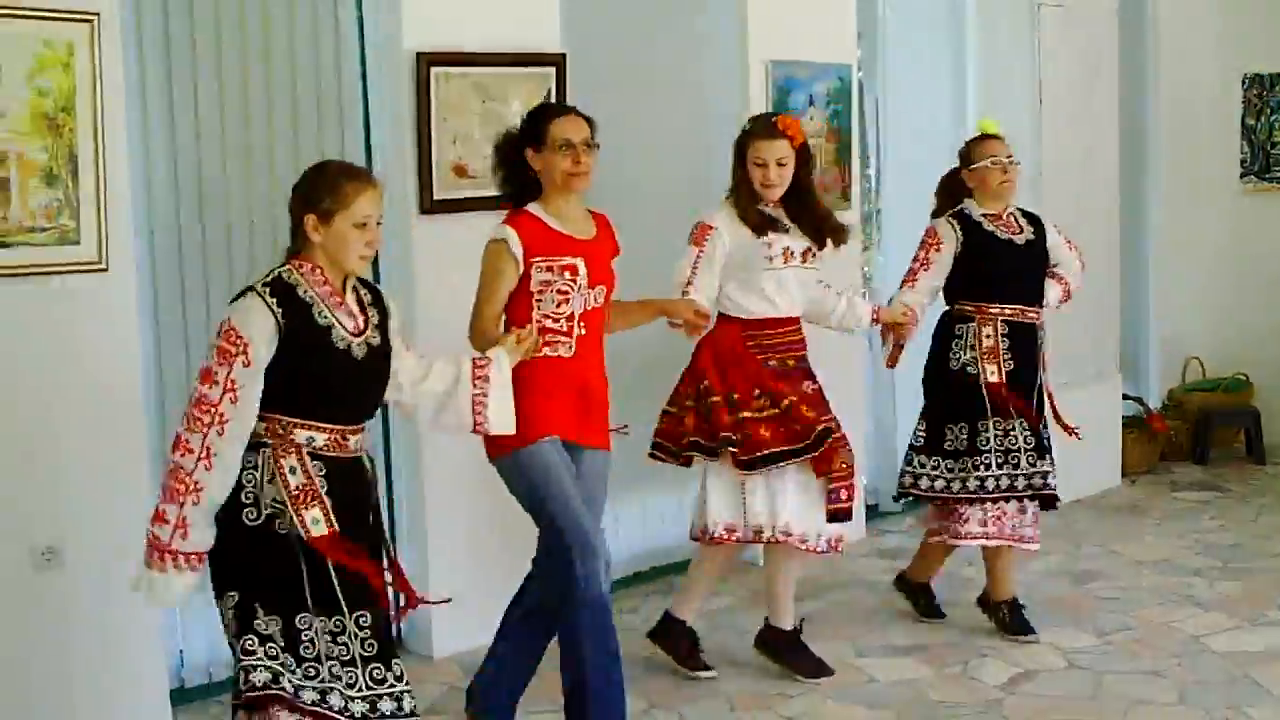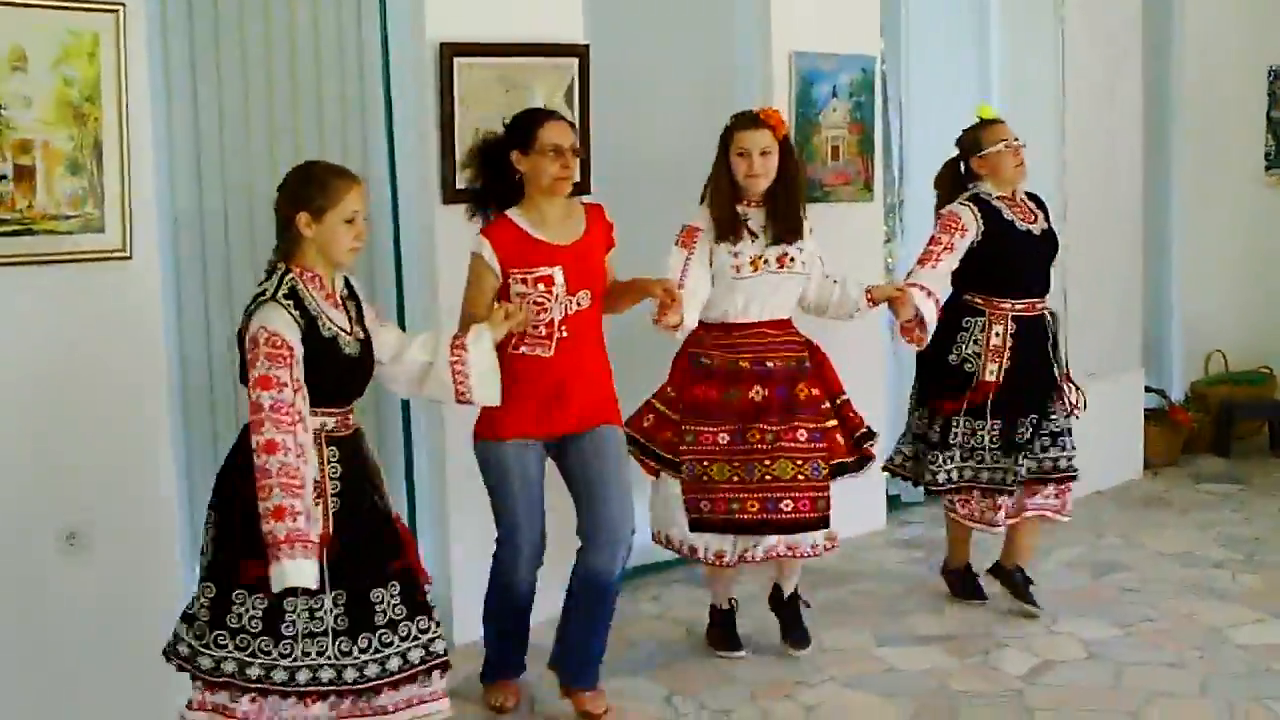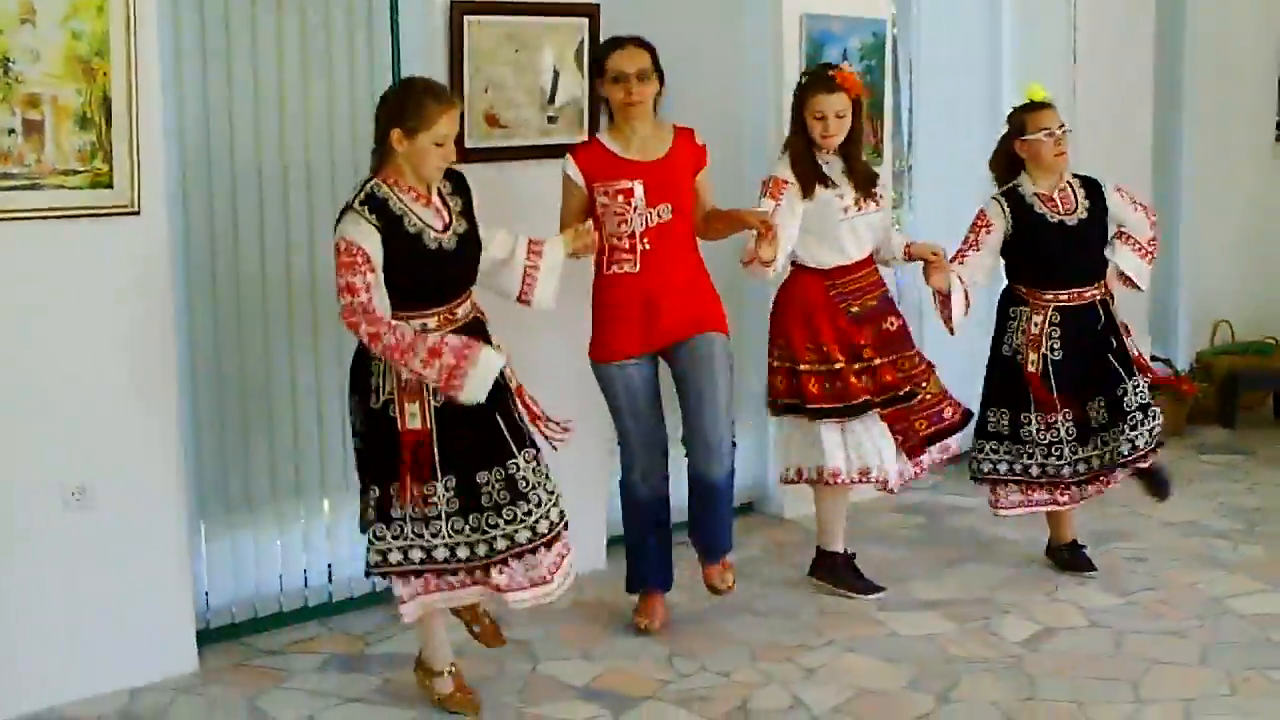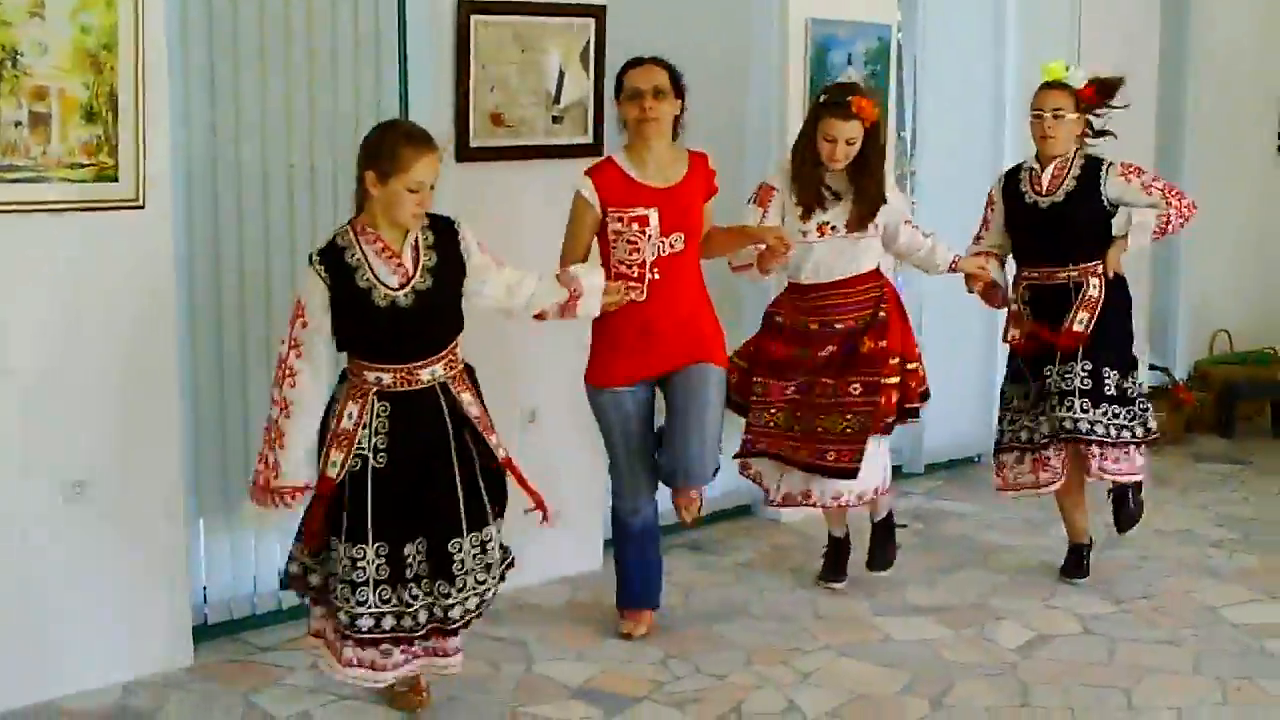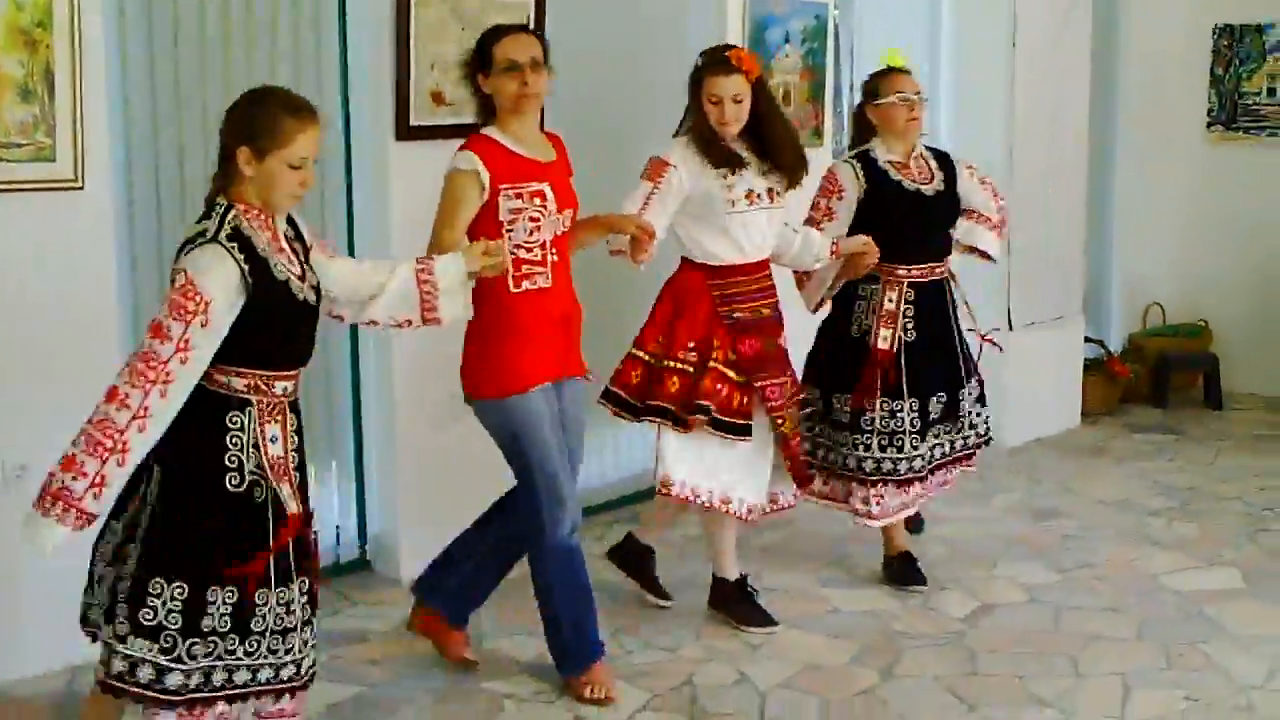
dt=0.7s
person 1, frame 1
left shoulder: (601, 231)
right shoulder: (515, 235)
right elbow: (481, 327)
left wrist: (666, 307)
left hip: (586, 417)
right hip: (527, 420)
left knee: (562, 569)
right knee: (585, 553)
person 1, frame 2
left shoulder: (597, 222)
right shoulder: (497, 240)
right elbow: (472, 327)
left wrist: (645, 288)
left hip: (589, 405)
right hip: (513, 412)
left knee: (613, 531)
right knee: (520, 551)
left ankle: (579, 669)
right ankle: (501, 670)
person 1, frame 3
left shoulder: (688, 146)
right shoulder: (584, 162)
right elbow: (569, 239)
left wrist: (744, 218)
left hip: (694, 313)
right hip: (620, 325)
left knee: (711, 439)
right knee: (643, 458)
left ankle: (713, 544)
right ankle: (650, 582)
person 1, frame 4
left shoulder: (700, 170)
right shoulder: (599, 182)
right elbow: (571, 267)
left wrist: (752, 233)
left hip: (693, 339)
right hip: (618, 349)
left knee: (694, 463)
right knee: (631, 484)
left ankle: (681, 470)
right ankle: (638, 598)
person 1, frame 5
left shoulder: (555, 151)
right shoulder: (476, 161)
right elbow: (441, 258)
left wrist: (611, 223)
right wrist: (479, 271)
left hip: (558, 345)
right hip: (503, 353)
left knee: (545, 493)
right knee: (554, 501)
left ankle: (440, 599)
right ankle: (581, 656)
person 2, frame 1
left shoulder: (370, 305)
right shoulder: (262, 309)
left elbow: (414, 383)
right elbow: (210, 428)
left wrist: (497, 360)
right wrist: (177, 539)
left hip: (344, 491)
right hip: (277, 499)
person 2, frame 2
left shoulder: (343, 294)
right shoulder: (277, 315)
left elbow: (402, 360)
right elbow: (279, 435)
left wrist: (486, 336)
right wrist: (291, 544)
left hip: (342, 472)
right hip: (283, 482)
left knee: (373, 602)
right knee: (267, 634)
person 2, frame 3
left shoulder: (455, 191)
right shoulder: (362, 221)
left elbow: (489, 255)
right elbow: (370, 324)
left wrist: (561, 245)
right wrist: (448, 360)
left hip: (469, 360)
right hip: (406, 380)
left knee: (498, 491)
right knee: (429, 515)
left ankle: (471, 593)
right ankle: (435, 662)
person 2, frame 4
left shoulder: (449, 239)
right shoulder: (328, 268)
left elbow: (506, 286)
right elbow: (301, 368)
left wrist: (589, 284)
right wrist: (287, 464)
left hip: (448, 416)
right hip: (371, 427)
left knee: (450, 548)
right knee: (374, 565)
left ankle: (421, 652)
right ankle: (395, 666)
person 2, frame 5
left shoulder: (283, 235)
right shoulder: (219, 257)
left elbow: (357, 287)
right elbow: (154, 379)
left wrist: (455, 268)
right wrist: (84, 491)
left hip: (261, 449)
right hip: (223, 454)
right knee: (223, 636)
person 3, frame 1
left shoulder: (800, 223)
right shoulder: (722, 222)
left elbow: (812, 298)
right elbow: (693, 290)
left wrist: (875, 313)
left hip: (784, 359)
right hip: (737, 360)
left knee: (742, 507)
right knee: (779, 497)
left ankle: (676, 622)
right ankle: (781, 630)
person 3, frame 2
left shoulder: (794, 219)
right shoulder: (705, 223)
left elbow: (814, 288)
right elbow: (687, 292)
left wrist: (871, 294)
right wrist: (674, 313)
left hip: (786, 364)
right hip: (719, 366)
left knee: (792, 497)
right knee: (722, 495)
left ankle: (786, 595)
right ankle: (721, 610)
person 3, frame 3
left shoulder: (854, 167)
right shoulder: (789, 174)
right elbow: (770, 235)
left wrist: (910, 249)
right wrist: (763, 253)
left hip: (867, 297)
right hip: (818, 305)
left knee: (903, 405)
right knee: (850, 426)
left ankle: (827, 485)
right ankle: (832, 555)
person 3, frame 4
left shoulder: (876, 182)
right shoulder: (784, 182)
left elbow: (903, 235)
right elbow: (743, 246)
left wrist: (955, 262)
right wrist: (761, 256)
left hip: (867, 316)
right hip: (803, 317)
left knee: (855, 435)
right knee: (808, 433)
left ankle: (882, 516)
right ankle: (838, 538)
person 3, frame 5
left shoulder: (764, 155)
right shoulder: (681, 159)
left wrist: (836, 248)
right wrist: (636, 243)
left hip: (755, 303)
right hip: (704, 306)
left knee: (745, 444)
right knee: (720, 452)
left ankle: (638, 545)
right ankle: (728, 582)
person 4, frame 1
left shoulder: (1036, 228)
right shoulder: (951, 229)
left elbow: (1071, 268)
right elbow: (917, 286)
left wrist: (1035, 305)
left hip: (1020, 356)
right hip: (970, 355)
left knee: (995, 470)
right knee: (989, 465)
left ankle: (918, 574)
right ankle: (1000, 593)
person 4, frame 2
left shoulder: (1037, 207)
right shoulder: (964, 214)
right elbow: (933, 267)
left wrist: (1034, 301)
right wrist: (911, 301)
left hip: (1029, 343)
right hip: (977, 343)
left knee: (1040, 458)
right knee: (976, 455)
left ankle: (1013, 563)
right ankle: (958, 563)
person 4, frame 3
left shoulder: (1096, 191)
right shoulder: (1003, 206)
left elbow: (1145, 222)
right elbow: (966, 264)
left wrist: (1118, 268)
right wrist: (946, 285)
left hip: (1093, 324)
right hip: (1035, 331)
left knee: (1124, 412)
right knee: (1043, 434)
left ankle: (1141, 456)
right ankle: (1063, 536)
person 4, frame 4
left shoulder: (1105, 174)
right shoulder: (1009, 183)
left elbow: (1179, 204)
right elbow: (988, 246)
left wrist: (1124, 243)
right wrist: (987, 280)
left hip: (1093, 305)
right hip: (1035, 313)
left knee: (1087, 406)
right knee: (1047, 426)
left ankle: (1127, 477)
right ankle: (1078, 538)
person 4, frame 5
left shoulder: (947, 167)
right shoulder: (852, 174)
left elbow: (991, 208)
left wrist: (953, 248)
right wrist: (847, 265)
left hip: (934, 311)
right hip: (876, 314)
left knee: (941, 415)
right knee: (884, 426)
left ankle: (906, 496)
right ankle: (896, 550)
